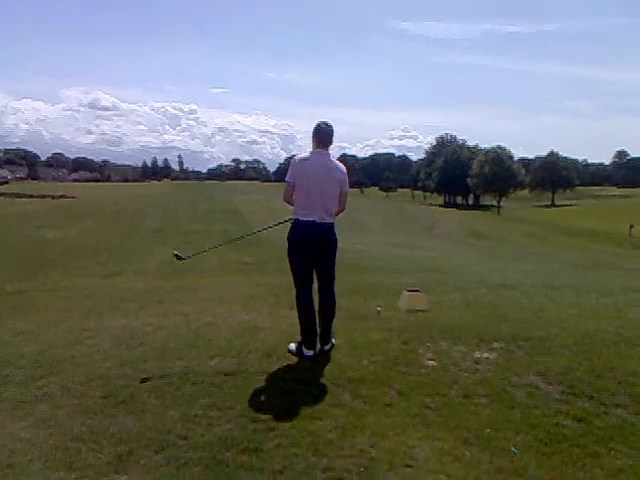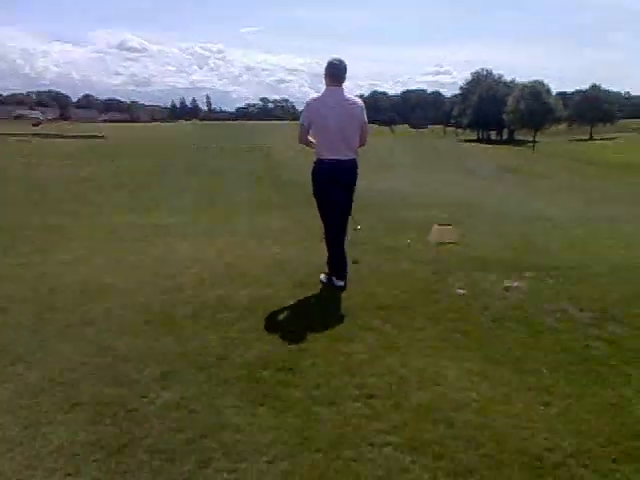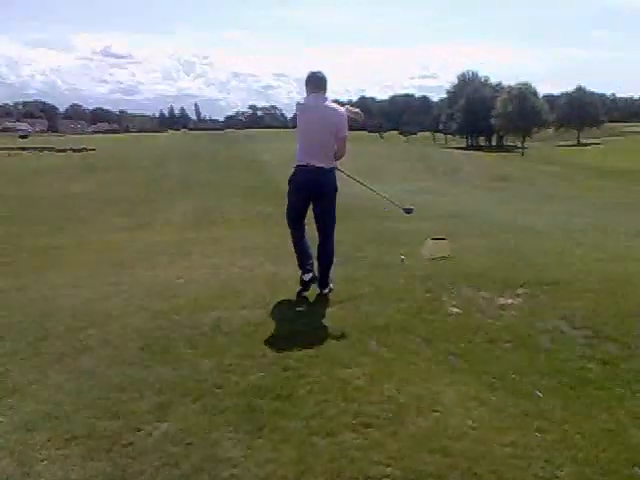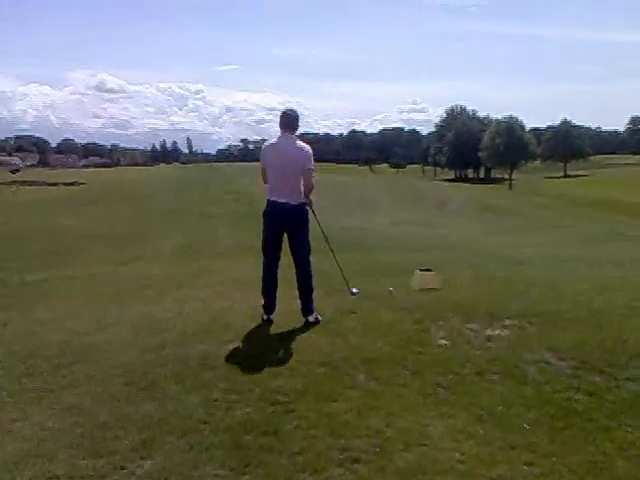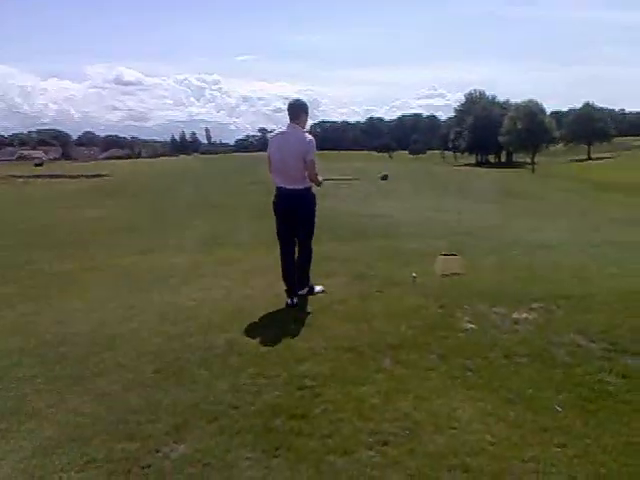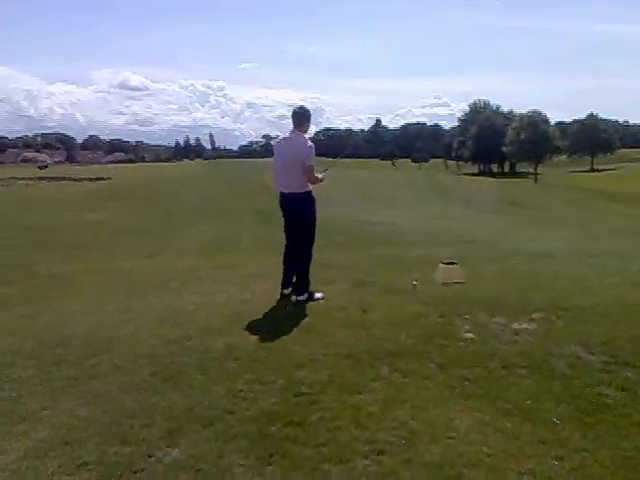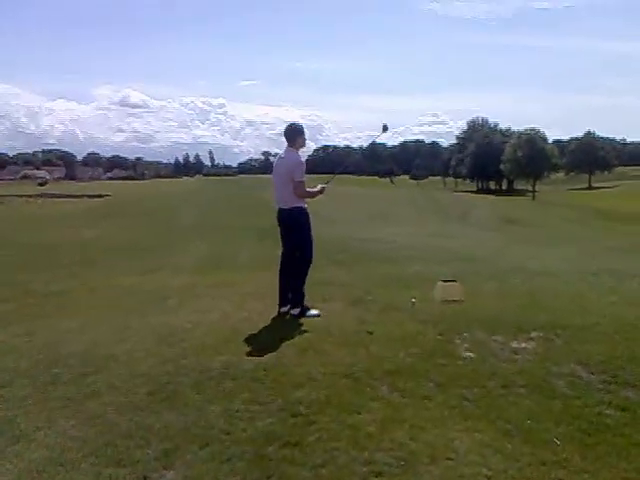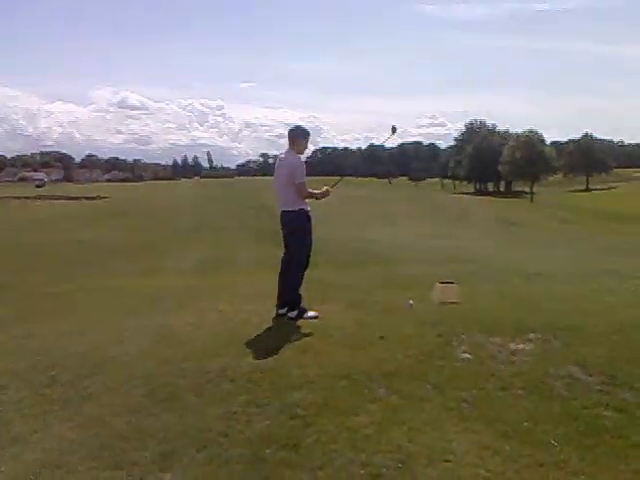
dt=0.5s
person 1, frame 1
left shoulder: (298, 162)
right shoulder: (340, 169)
left elbow: (287, 197)
right elbow: (341, 207)
left hip: (301, 230)
right hip: (327, 232)
left knee: (303, 288)
right knee: (327, 286)
left ankle: (308, 345)
right ankle: (326, 340)
person 1, frame 2
left shoulder: (314, 103)
right shoulder: (357, 104)
left elbow: (302, 138)
right elbow: (363, 139)
left hip: (325, 168)
right hip: (349, 166)
left knee: (331, 221)
right knee: (341, 219)
left ankle: (338, 275)
right ankle: (335, 267)
person 1, frame 3
left shoulder: (301, 108)
right shoulder: (339, 113)
right elbow: (341, 152)
left hip: (302, 174)
right hip: (326, 176)
left knee: (296, 225)
right knee: (326, 231)
left ankle: (307, 270)
right ankle: (324, 282)
person 1, frame 4
left shoulder: (267, 149)
right shoulder: (305, 150)
right elbow: (308, 185)
right wrist: (306, 197)
left hip: (273, 210)
right hip: (296, 211)
left knee: (270, 261)
right knee: (302, 262)
left ankle: (268, 310)
right ankle: (308, 312)
person 1, frame 5
left shoulder: (274, 139)
right shoulder: (307, 140)
left elbow: (271, 169)
right elbow: (311, 174)
right wrist: (318, 180)
left hip: (282, 196)
right hip: (303, 196)
left knee: (286, 246)
right knee: (304, 244)
left ankle: (291, 294)
right ankle: (302, 286)
person 1, frame 6
left shoulder: (279, 143)
right shoulder: (307, 145)
right elbow: (310, 177)
right wrist: (320, 178)
left hip: (285, 197)
right hip: (302, 199)
left knee: (291, 242)
right knee: (305, 245)
left ankle: (287, 286)
right ankle: (302, 291)
person 1, frame 7
left shoulder: (280, 159)
right shoulder: (297, 160)
right elbow: (300, 192)
left wrist: (311, 192)
right wrist: (317, 191)
left hip: (283, 212)
right hip: (296, 214)
left knee: (288, 258)
right knee: (304, 259)
left ankle: (284, 303)
right ankle: (296, 305)
person 1, frame 8
left shoulder: (281, 160)
right shoulder: (297, 162)
right elbow: (302, 192)
left wrist: (314, 194)
right wrist: (319, 194)
left hip: (286, 214)
right hip: (298, 216)
left knee: (289, 260)
right knee: (300, 261)
left ankle: (283, 305)
right ankle: (293, 307)
